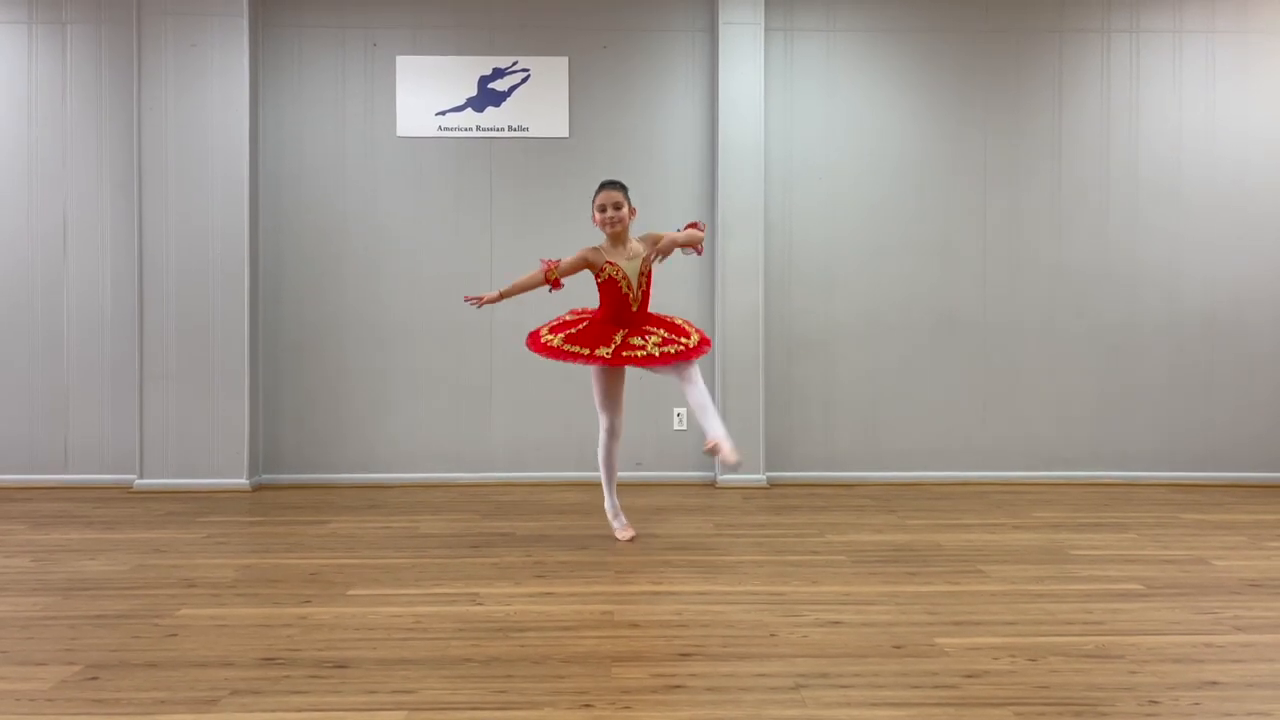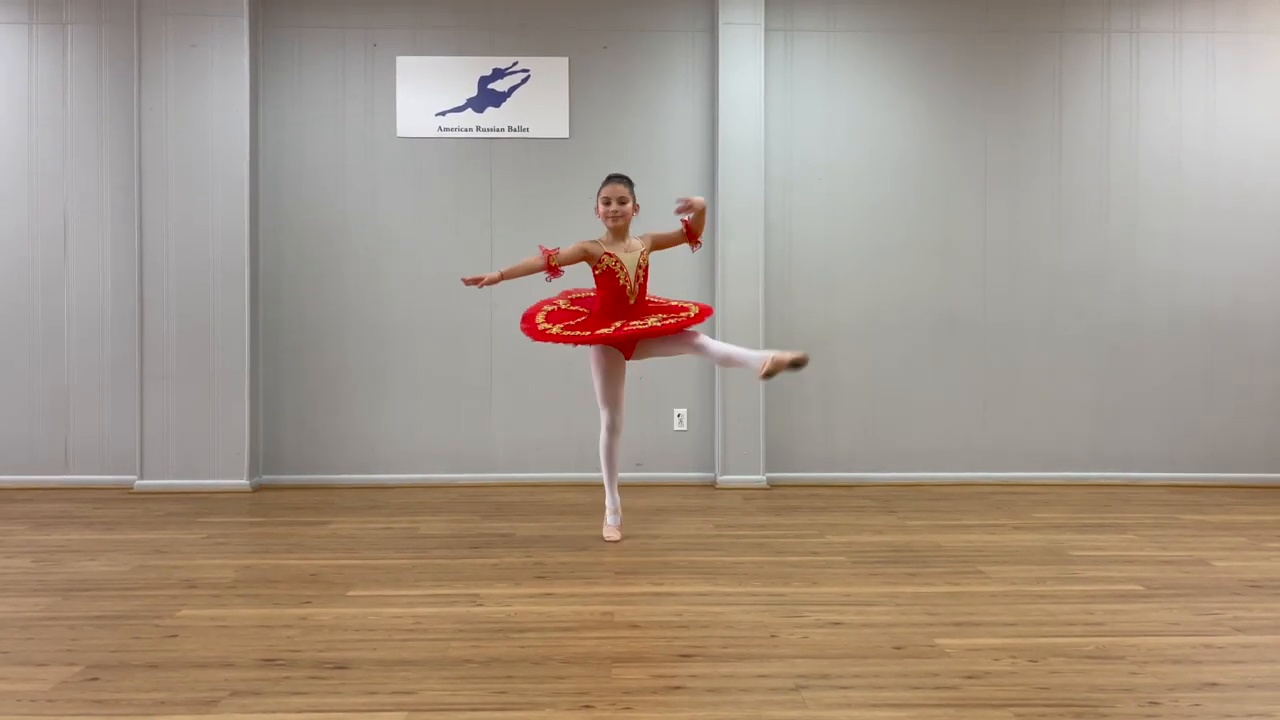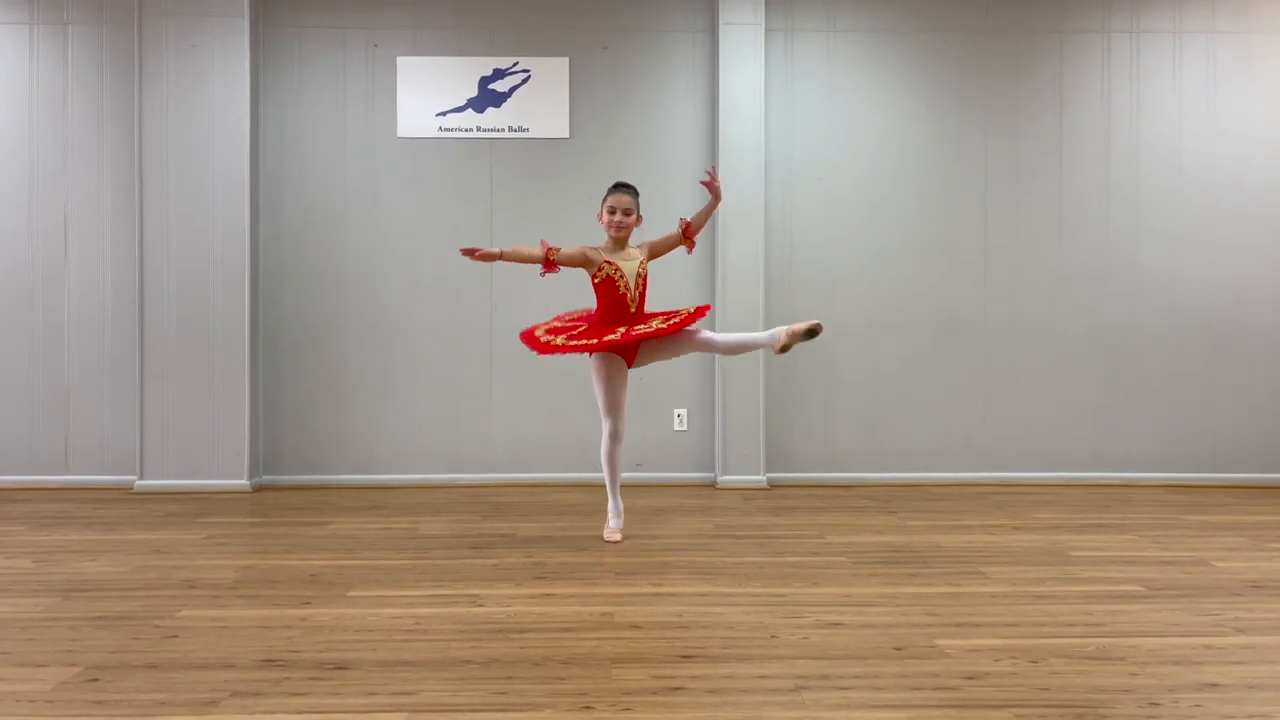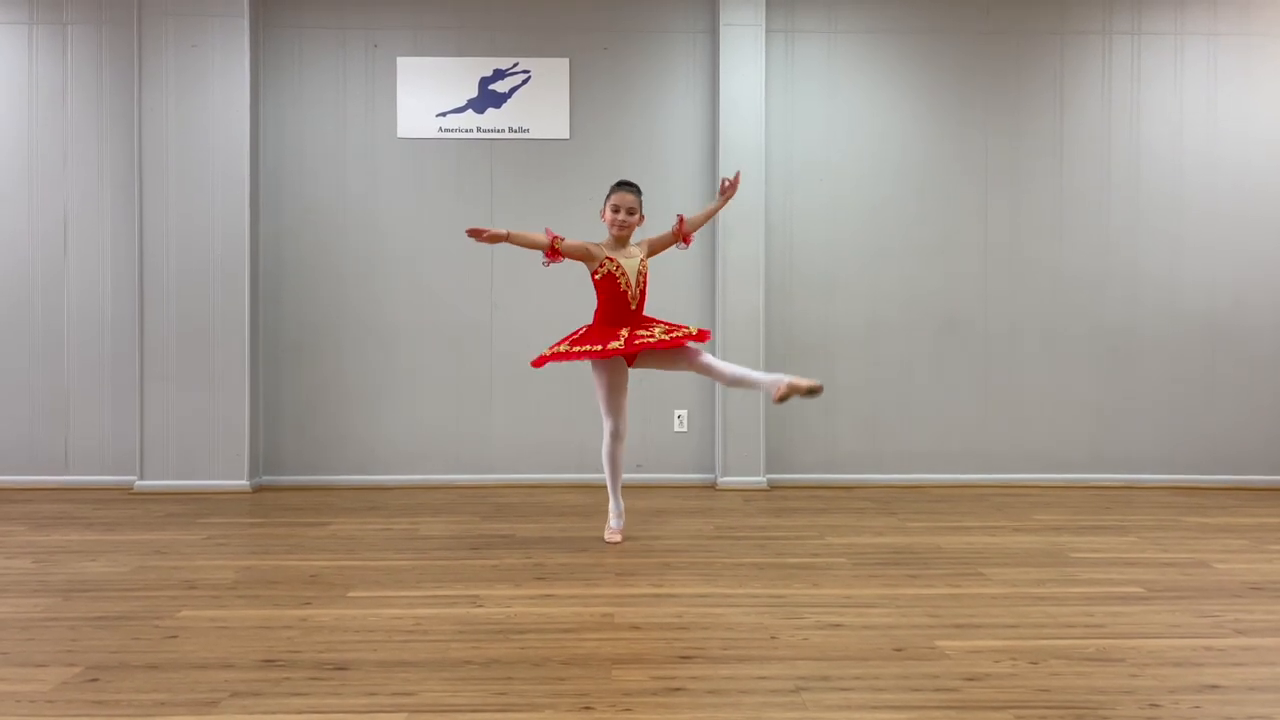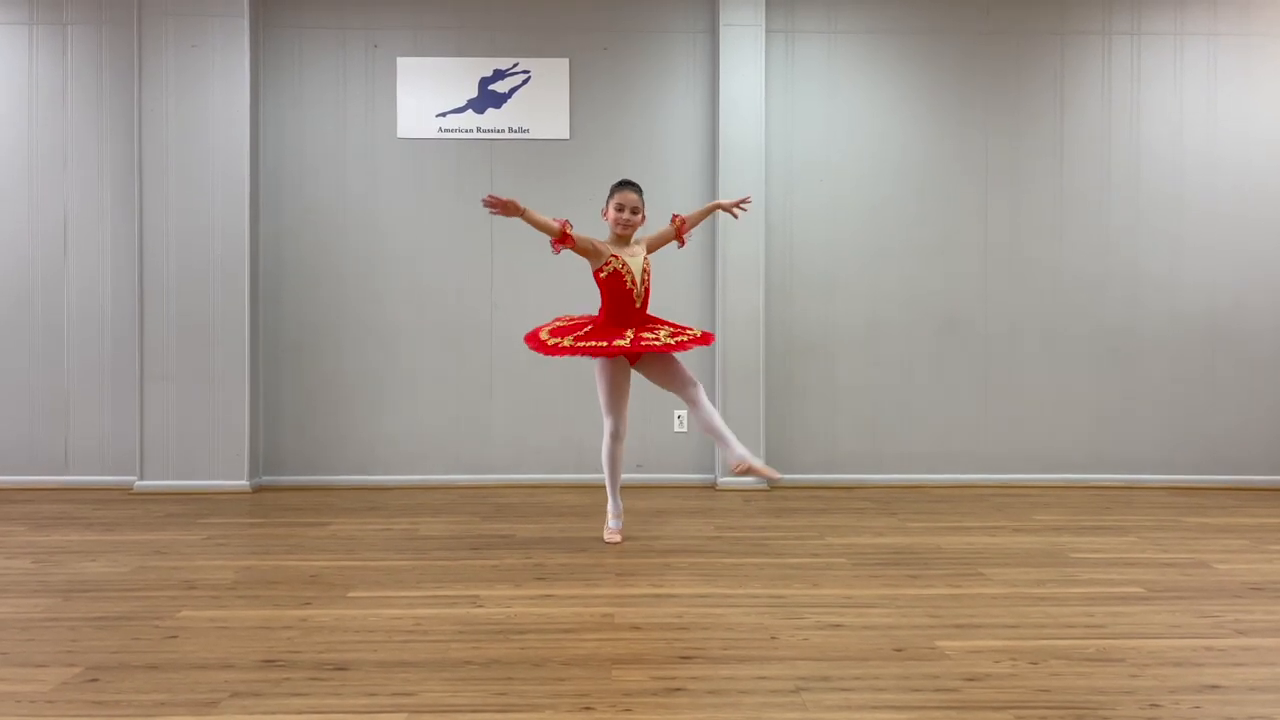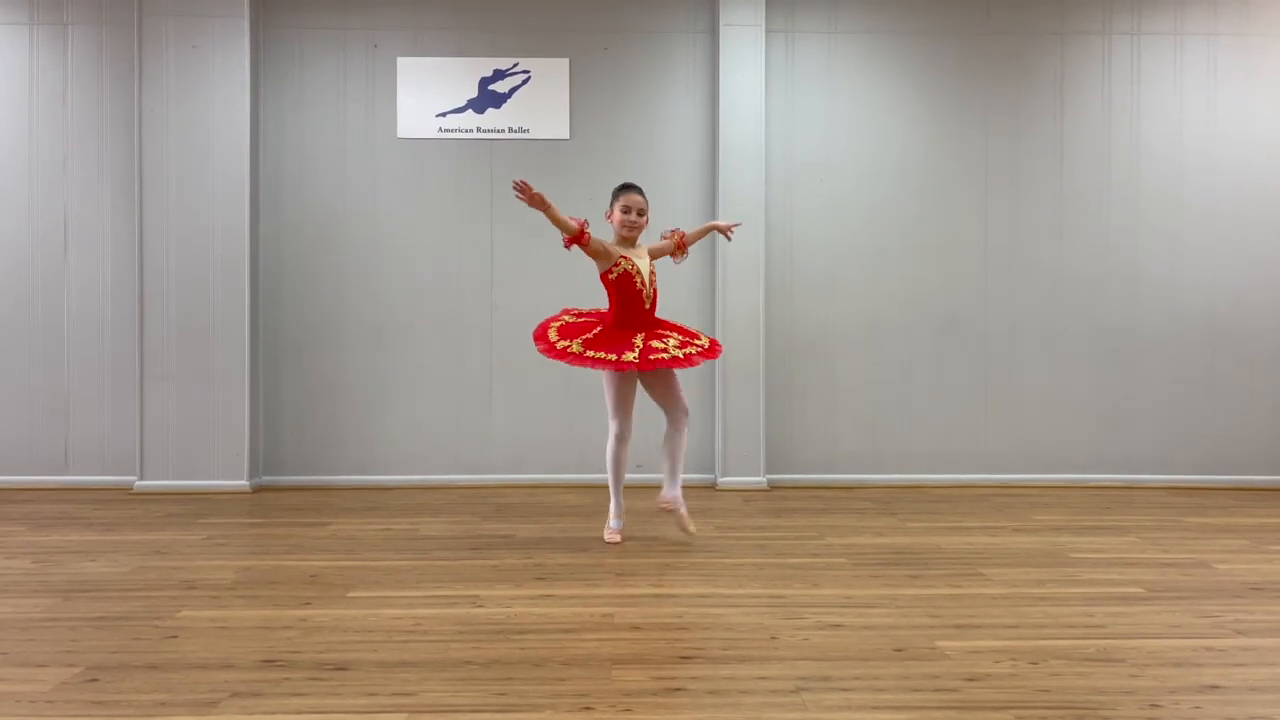
dt=0.1s
person 1, frame 1
left shoulder: (648, 244)
right shoulder: (593, 255)
left elbow: (698, 237)
right elbow: (545, 275)
left wrist: (678, 238)
right wrist: (499, 294)
left hip: (646, 332)
right hip: (606, 341)
left knee: (687, 371)
right knee: (611, 426)
left ankle: (717, 438)
right ankle: (613, 507)
person 1, frame 2
left shoulder: (646, 242)
right shoulder: (591, 249)
left elbow: (692, 233)
right elbow: (545, 261)
left wrist: (700, 208)
right wrist: (497, 276)
left hip: (642, 330)
right hip: (603, 335)
left knee: (697, 340)
right knee: (612, 422)
left ankle: (765, 360)
right ankle: (612, 508)
person 1, frame 3
left shoulder: (645, 252)
right shoulder: (590, 256)
left elbow: (689, 231)
right elbow: (542, 255)
left wrist: (714, 200)
right wrist: (496, 253)
left hip: (641, 335)
right hip: (604, 342)
left knee: (702, 341)
right knee: (613, 428)
right ankle: (615, 511)
person 1, frame 4
left shoulder: (644, 249)
right shoulder: (591, 251)
left elbow: (686, 229)
right elbow: (549, 245)
left wrist: (723, 200)
right wrist: (502, 235)
left hip: (642, 339)
right hip: (605, 343)
left knee: (701, 360)
right knee: (615, 428)
left ankle: (776, 383)
right ankle: (616, 512)
person 1, frame 5
left shoulder: (643, 247)
right shoulder: (595, 250)
left elbow: (680, 226)
right elbow: (558, 230)
left wrist: (717, 206)
right wrist: (519, 211)
left hip: (643, 336)
right hip: (608, 340)
left knee: (691, 389)
right knee: (615, 427)
left ankle: (739, 457)
right ankle: (614, 512)
person 1, frame 6
left shoulder: (646, 252)
right shoulder: (604, 250)
left elbow: (678, 241)
right elbow: (572, 229)
left wrist: (713, 226)
right wrist: (544, 206)
left hip: (650, 341)
right hip: (617, 345)
left knee: (679, 412)
right knee: (620, 430)
left ankle: (672, 494)
right ankle: (616, 512)
